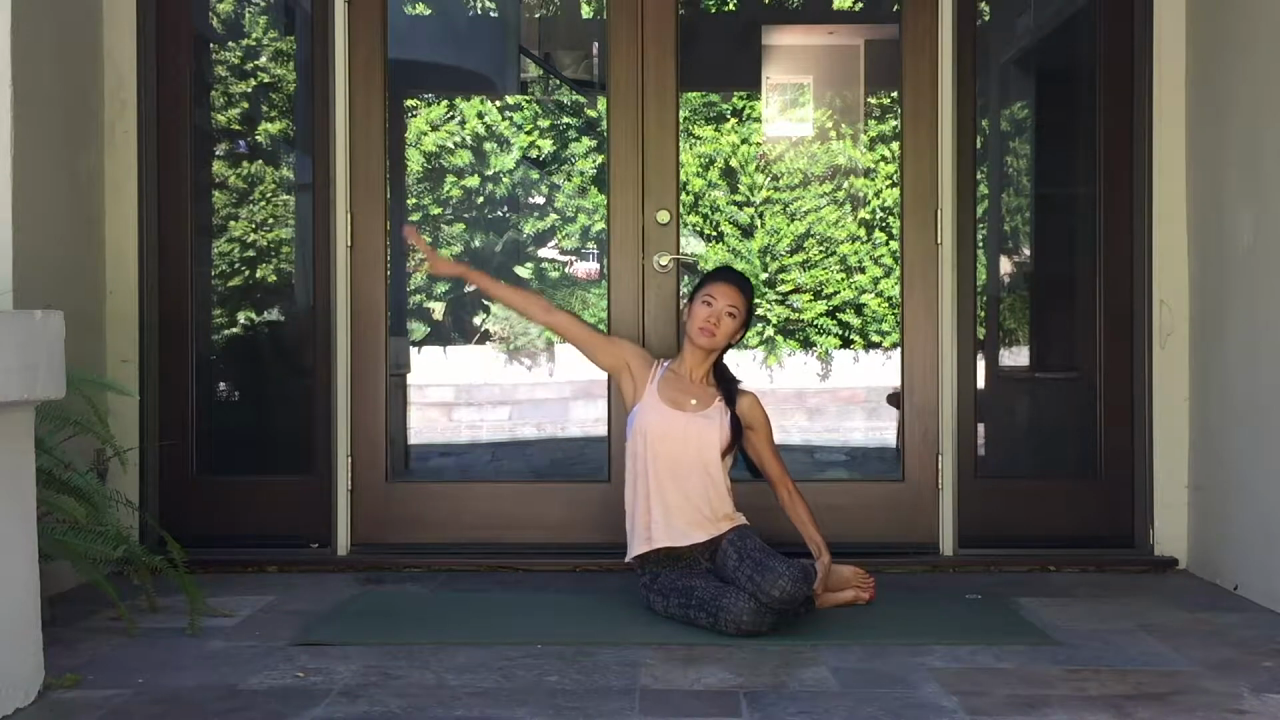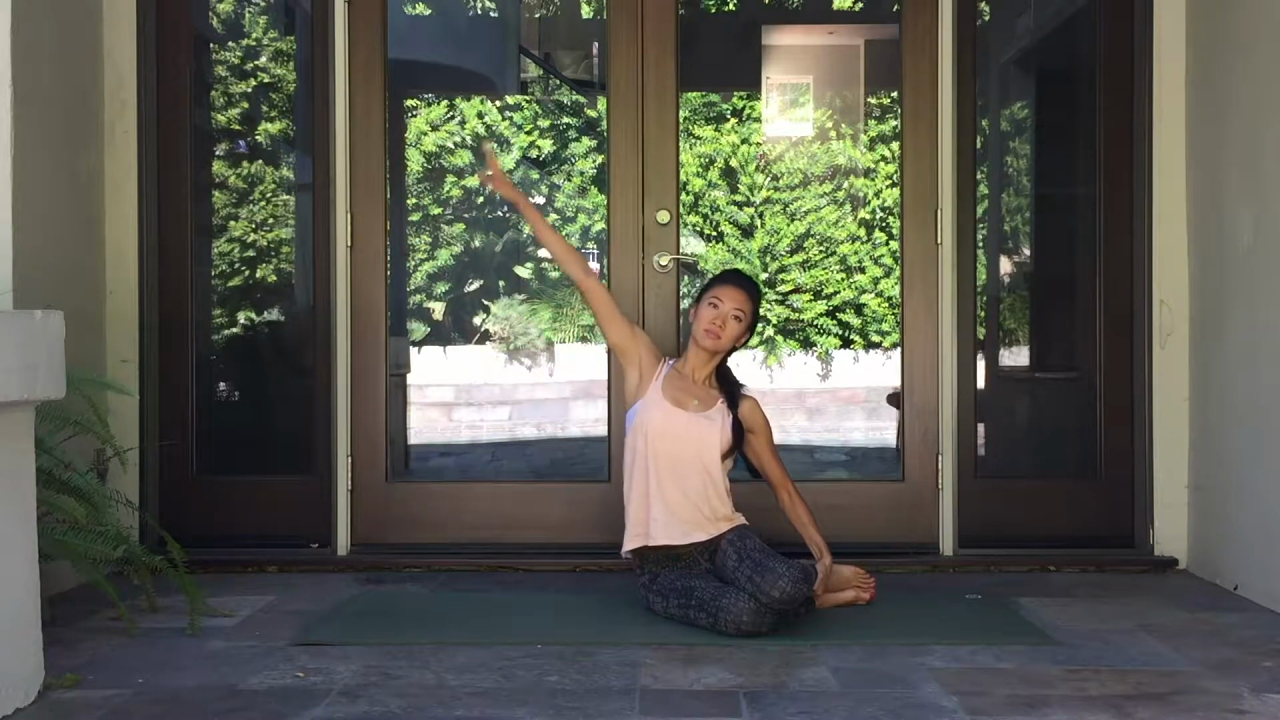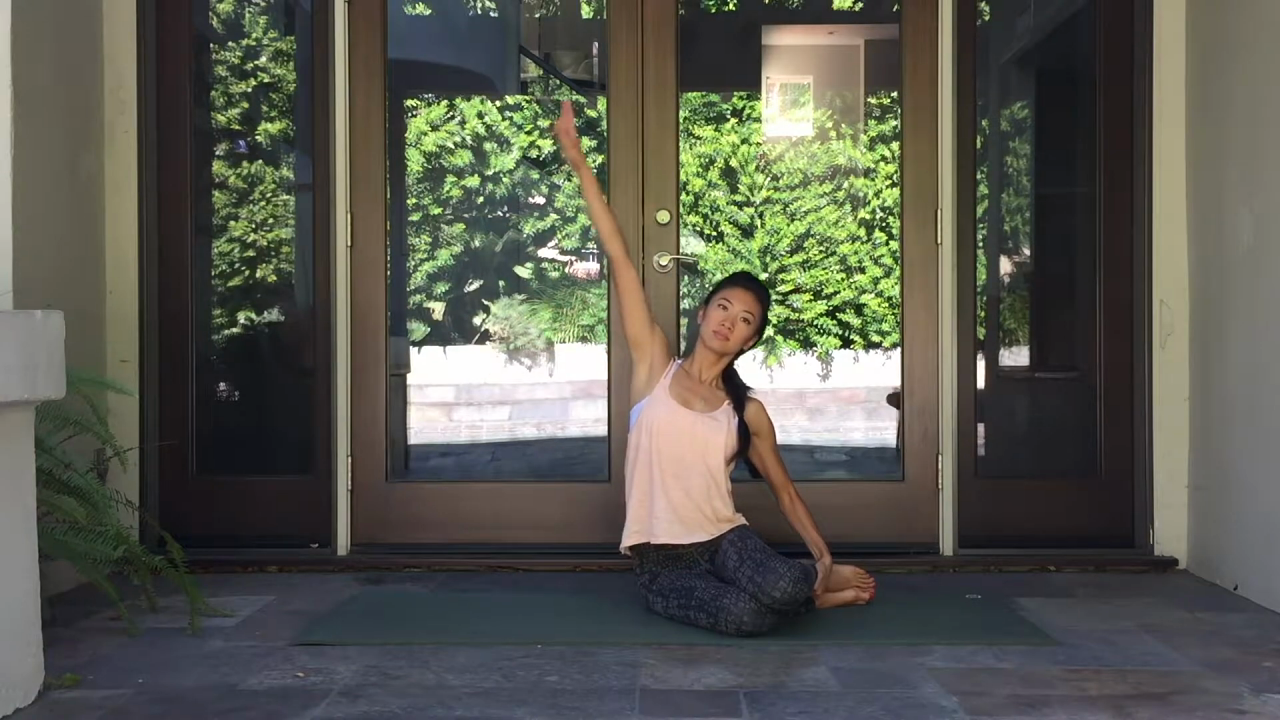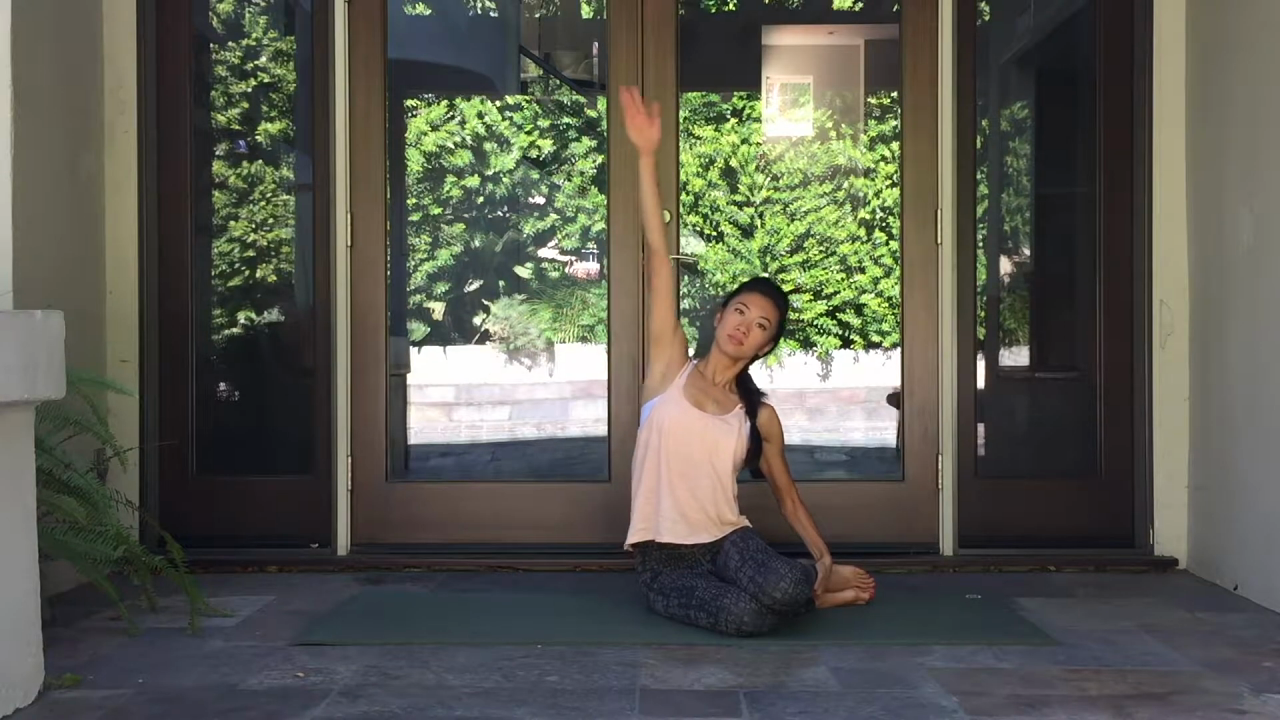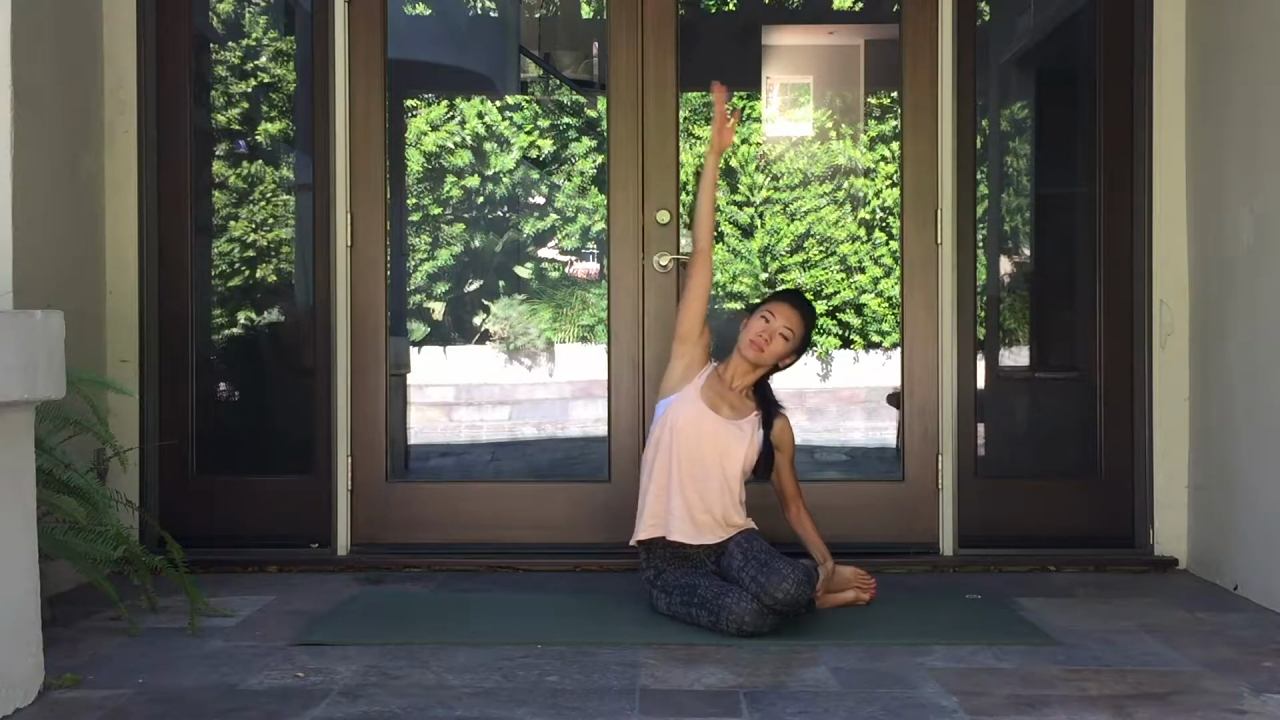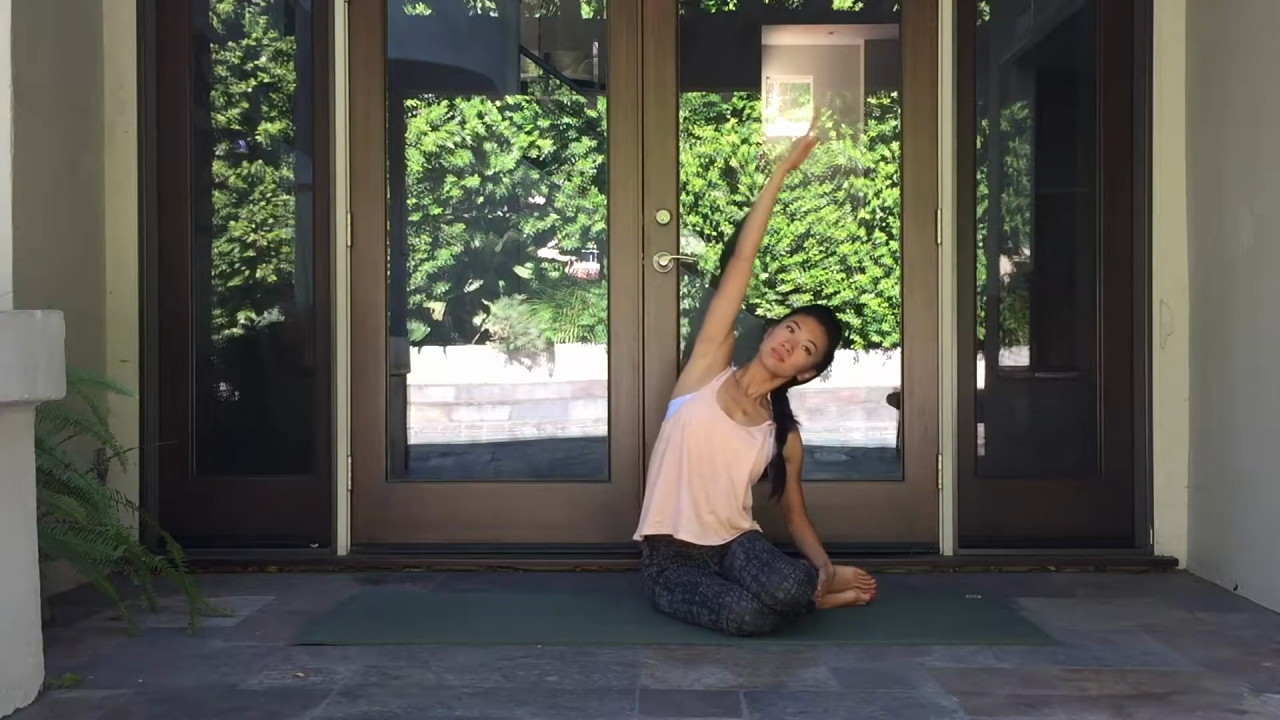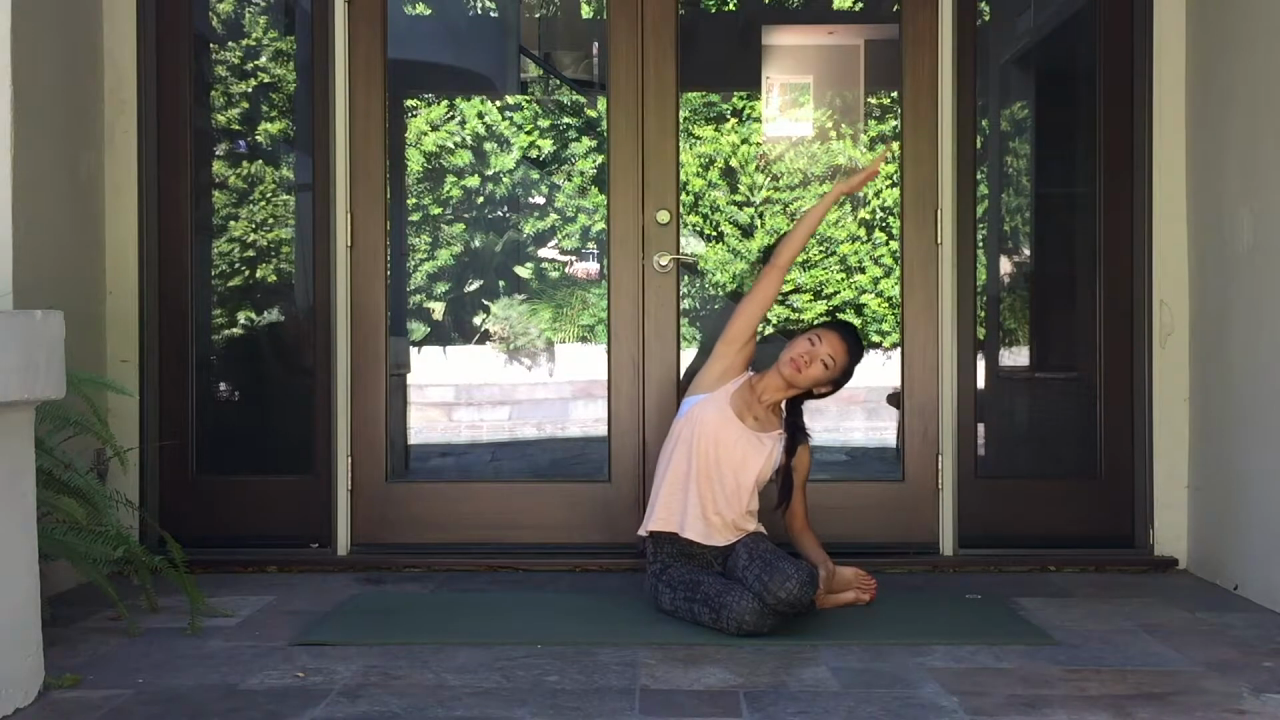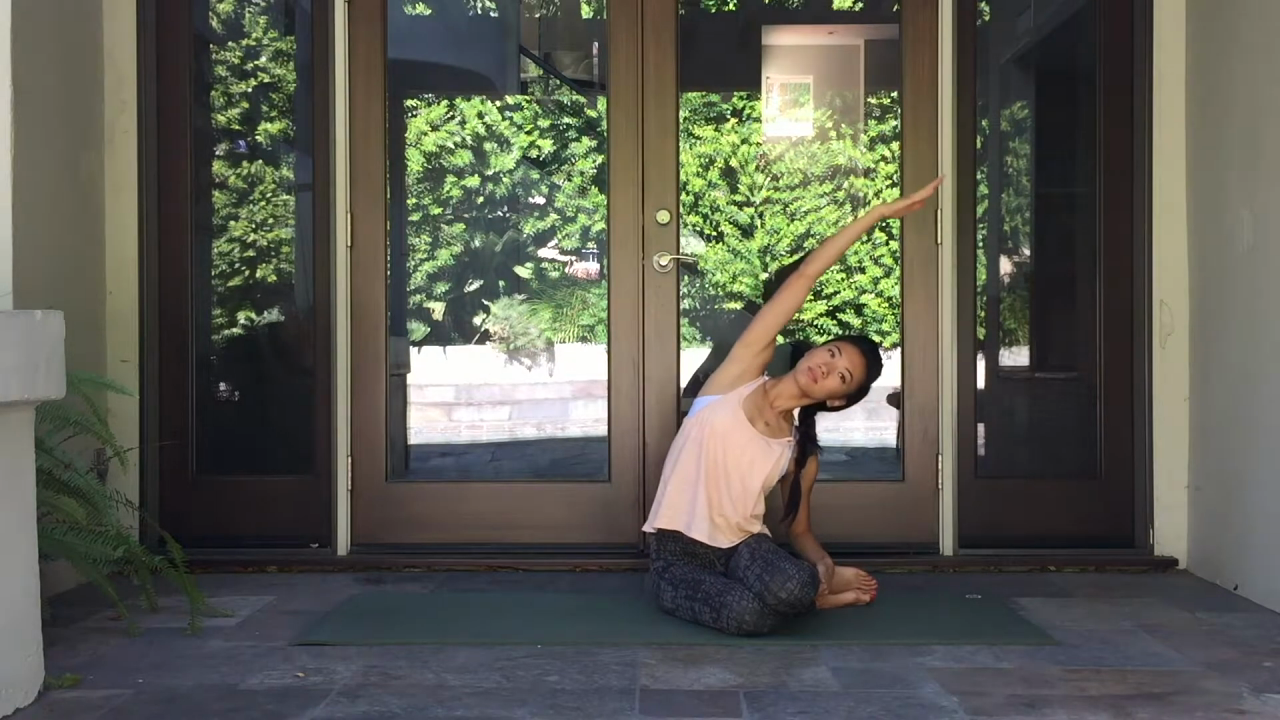
dt=0.2s
person 1, frame 1
left shoulder: (742, 407)
right shoulder: (639, 370)
left elbow: (782, 484)
right elbow: (556, 318)
left wrist: (822, 557)
right wrist: (462, 270)
left hip: (724, 538)
right hip: (660, 559)
left knee: (783, 588)
right knee: (739, 617)
left ankle: (820, 577)
person 1, frame 2
left shoulder: (743, 411)
right shoulder: (645, 367)
left elbow: (782, 487)
right elbow: (586, 280)
left wrist: (825, 558)
right wrist: (519, 200)
left hip: (725, 538)
right hip: (660, 555)
left knee: (779, 587)
right knee: (743, 617)
left ankle: (823, 580)
right ankle: (806, 591)
person 1, frame 3
left shoulder: (747, 413)
right shoulder: (654, 365)
left elbow: (782, 488)
right elbow: (619, 260)
left wrist: (824, 558)
right wrist: (580, 166)
left hip: (724, 538)
right hip: (661, 557)
left knee: (781, 588)
right knee: (744, 617)
left ankle: (821, 582)
right ankle: (809, 593)
person 1, frame 4
left shoulder: (760, 417)
right shoulder: (670, 365)
left elbow: (786, 496)
right elbow: (658, 255)
left wrist: (824, 559)
right wrist: (646, 156)
left hip: (726, 540)
right hip: (663, 557)
left knee: (784, 588)
right knee: (744, 617)
left ankle: (816, 582)
right ankle: (810, 591)
person 1, frame 5
left shoulder: (774, 426)
right shoulder: (690, 364)
left elbow: (792, 504)
right elbow: (701, 255)
left wrist: (826, 562)
right wrist: (715, 155)
left hip: (731, 540)
right hip: (668, 557)
left knee: (783, 588)
right knee: (745, 616)
left ankle: (818, 583)
right ankle: (812, 590)
person 1, frame 6
left shoulder: (785, 438)
right shoulder: (711, 364)
left elbow: (796, 516)
right elbow: (740, 261)
left wrist: (827, 567)
right wrist: (780, 173)
left hip: (734, 543)
right hip: (671, 554)
left knee: (790, 586)
right knee: (747, 616)
left ankle: (818, 585)
right ankle: (815, 592)
person 1, frame 7
left shoulder: (793, 448)
right shoulder: (729, 369)
left elbow: (798, 526)
right elbow: (777, 268)
left wrist: (826, 565)
right wrist: (838, 191)
left hip: (739, 543)
right hip: (675, 551)
left knee: (791, 586)
right knee: (747, 615)
left ankle: (817, 586)
right ankle: (814, 592)
person 1, frame 8
left shoulder: (800, 455)
right shoulder: (743, 372)
left elbow: (800, 531)
right elbow: (805, 276)
left wrist: (823, 564)
right wrist: (881, 211)
left hip: (741, 545)
right hip: (677, 550)
left knee: (794, 587)
right knee: (746, 615)
left ankle: (815, 586)
right ankle: (817, 594)
